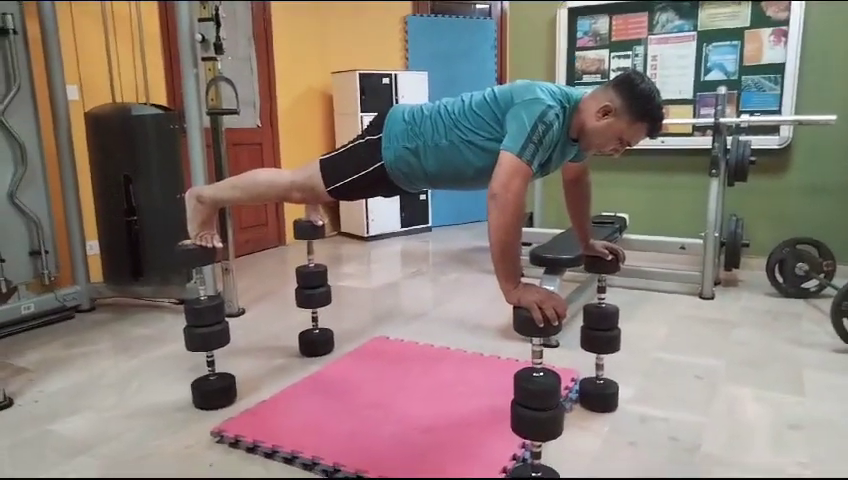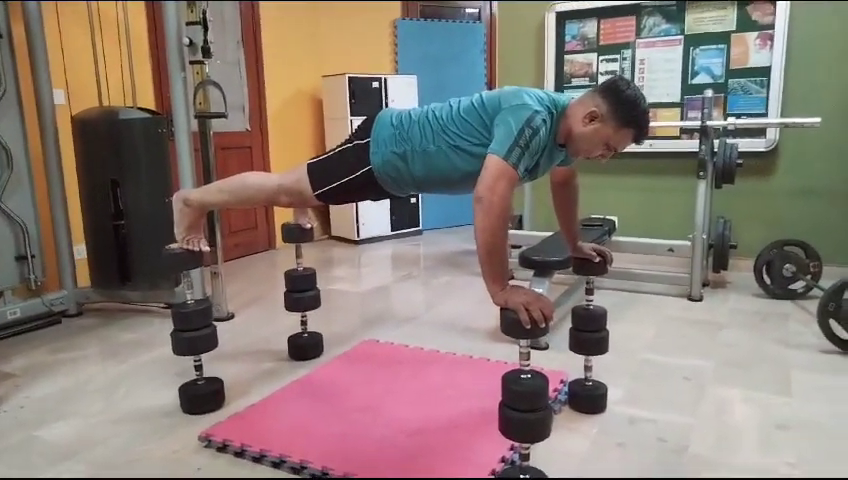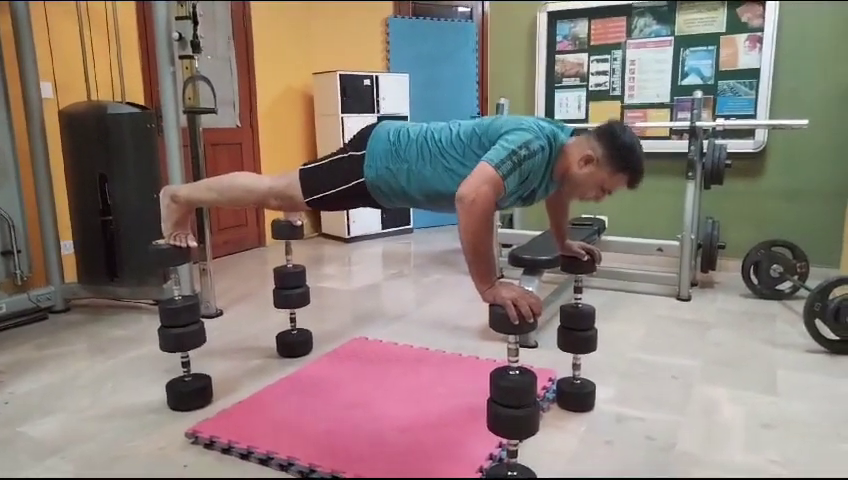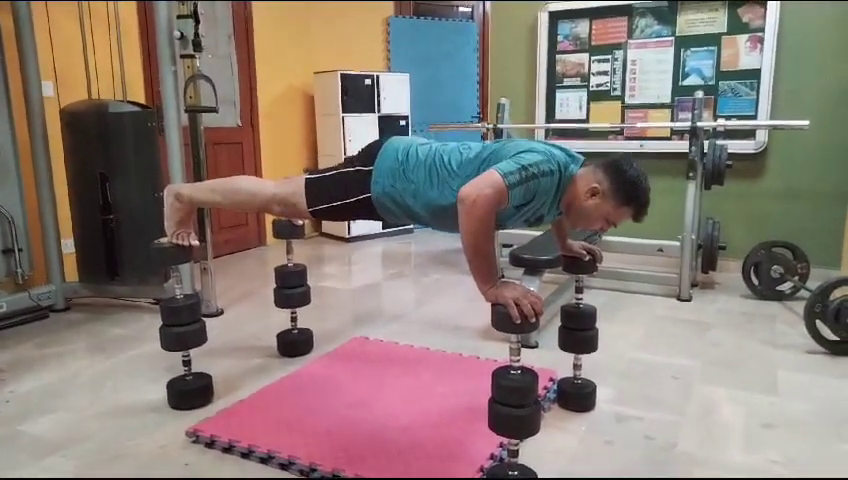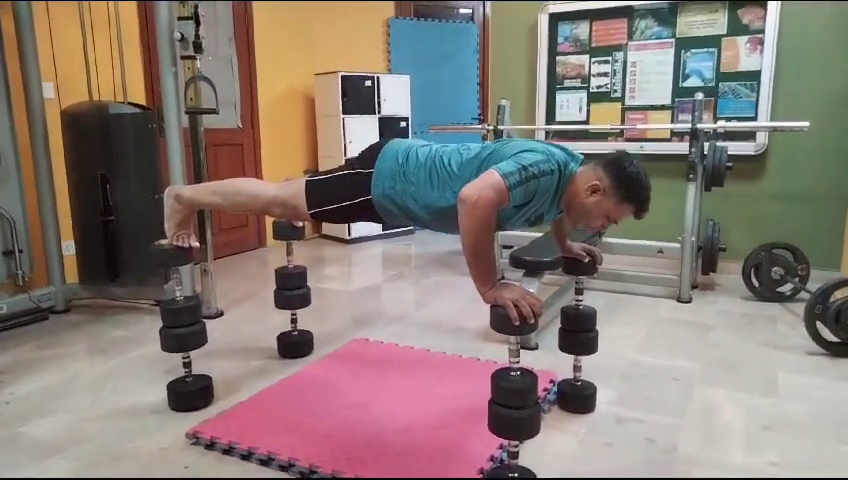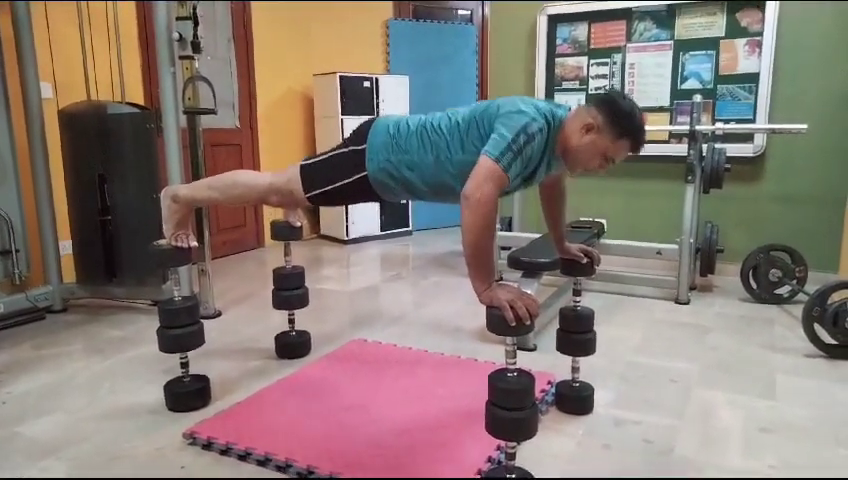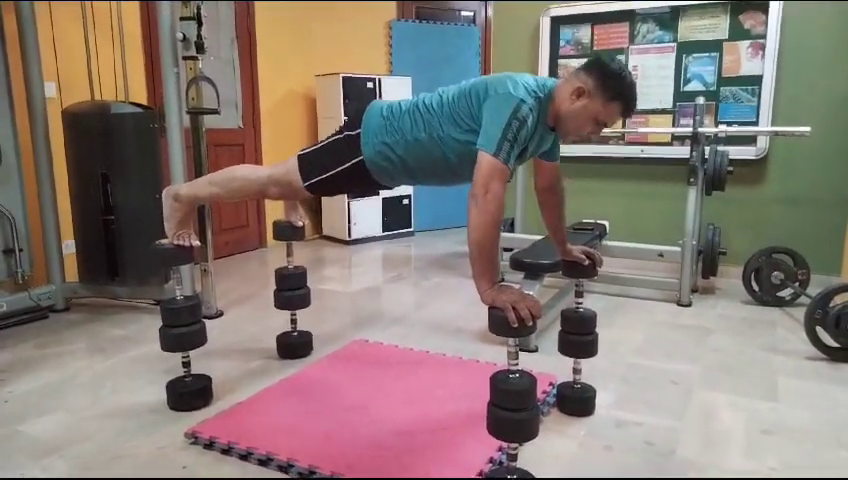
dt=0.4s
person 1, frame 1
left shoulder: (578, 121)
right shoulder: (545, 112)
left elbow: (575, 178)
right elbow: (503, 194)
left wrist: (586, 242)
right wrist: (513, 286)
left hip: (411, 153)
right hip: (398, 146)
right knee: (299, 184)
right ankle: (204, 196)
person 1, frame 2
left shoulder: (566, 125)
right shoulder: (532, 117)
left elbow: (563, 181)
right elbow: (489, 197)
left wrist: (575, 244)
right wrist: (500, 288)
left hip: (400, 158)
right hip: (386, 150)
right knee: (287, 187)
right ankle: (193, 200)
person 1, frame 3
left shoulder: (564, 148)
right shoulder: (534, 145)
left elbow: (553, 190)
right elbow: (472, 197)
left wrist: (563, 243)
right wrist: (489, 286)
left hip: (393, 164)
right hip: (379, 162)
right knee: (278, 190)
right ankle: (180, 196)
person 1, frame 4
left shoulder: (572, 169)
right shoulder: (544, 169)
right elbow: (474, 199)
left wrist: (564, 243)
right wrist: (492, 286)
left hip: (407, 165)
right hip: (387, 176)
right knee: (281, 199)
right ankle: (183, 196)
person 1, frame 5
left shoulder: (572, 168)
right shoulder: (543, 169)
right elbow: (474, 199)
left wrist: (564, 245)
right wrist: (491, 287)
left hip: (407, 168)
right hip: (386, 179)
right knee: (280, 200)
right ankle: (183, 197)
person 1, frame 6
left shoulder: (560, 134)
right shoulder: (531, 125)
left elbow: (550, 182)
right elbow: (476, 195)
left wrist: (561, 244)
right wrist: (486, 287)
left hip: (393, 161)
right hip: (379, 156)
right knee: (279, 185)
right ankle: (180, 196)
person 1, frame 7
left shoulder: (550, 113)
right shoulder: (519, 101)
left elbow: (547, 182)
right elbow: (486, 191)
left wrist: (563, 247)
right wrist: (489, 287)
left hip: (390, 155)
right hip: (375, 141)
right knee: (276, 180)
right ankle: (182, 196)
